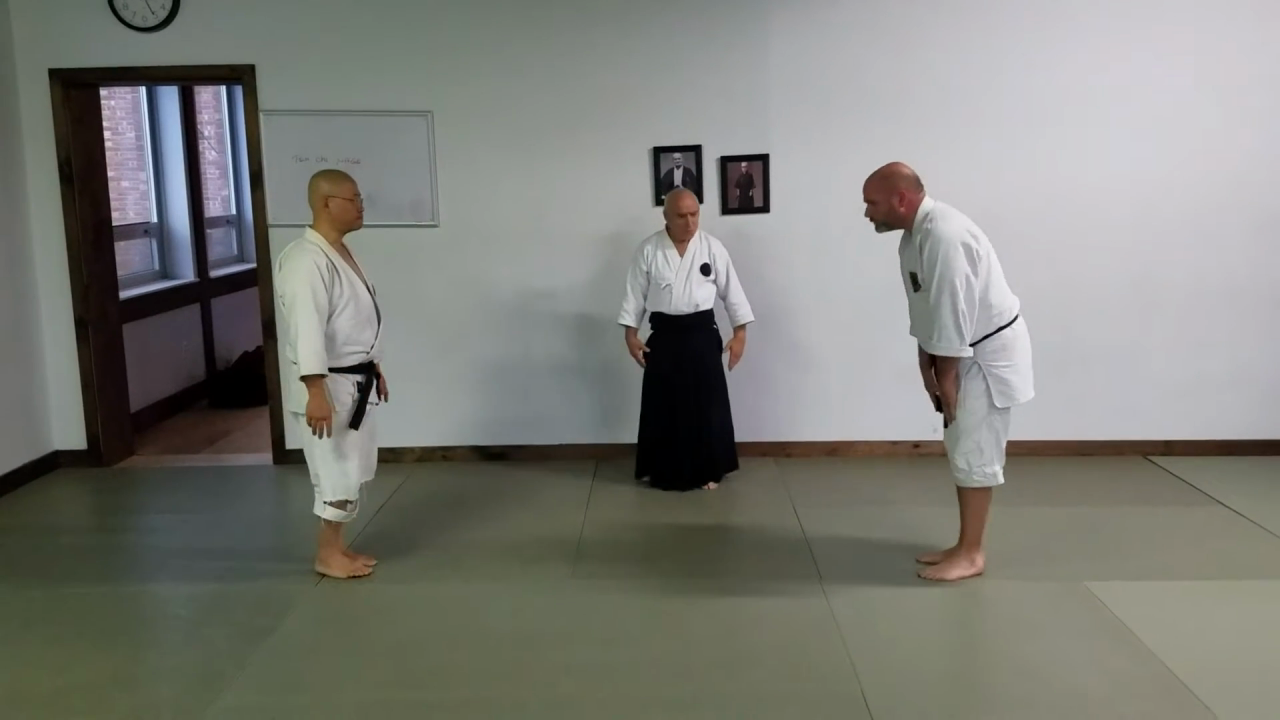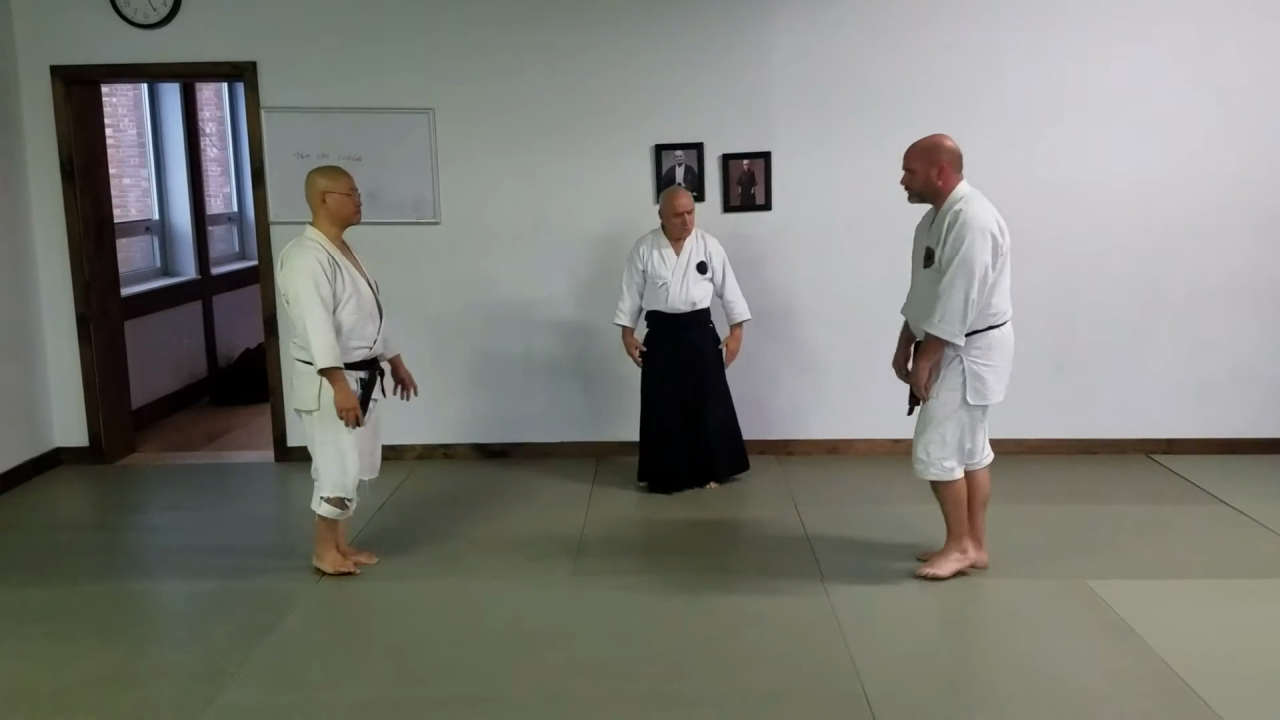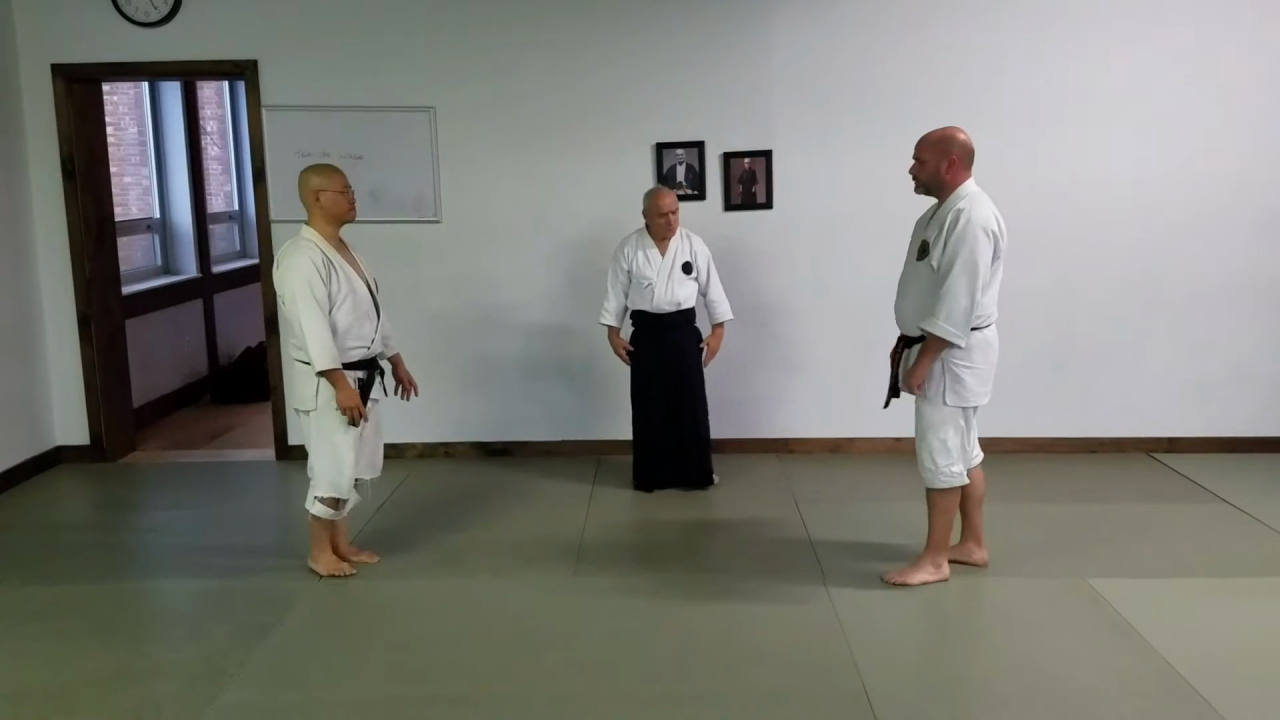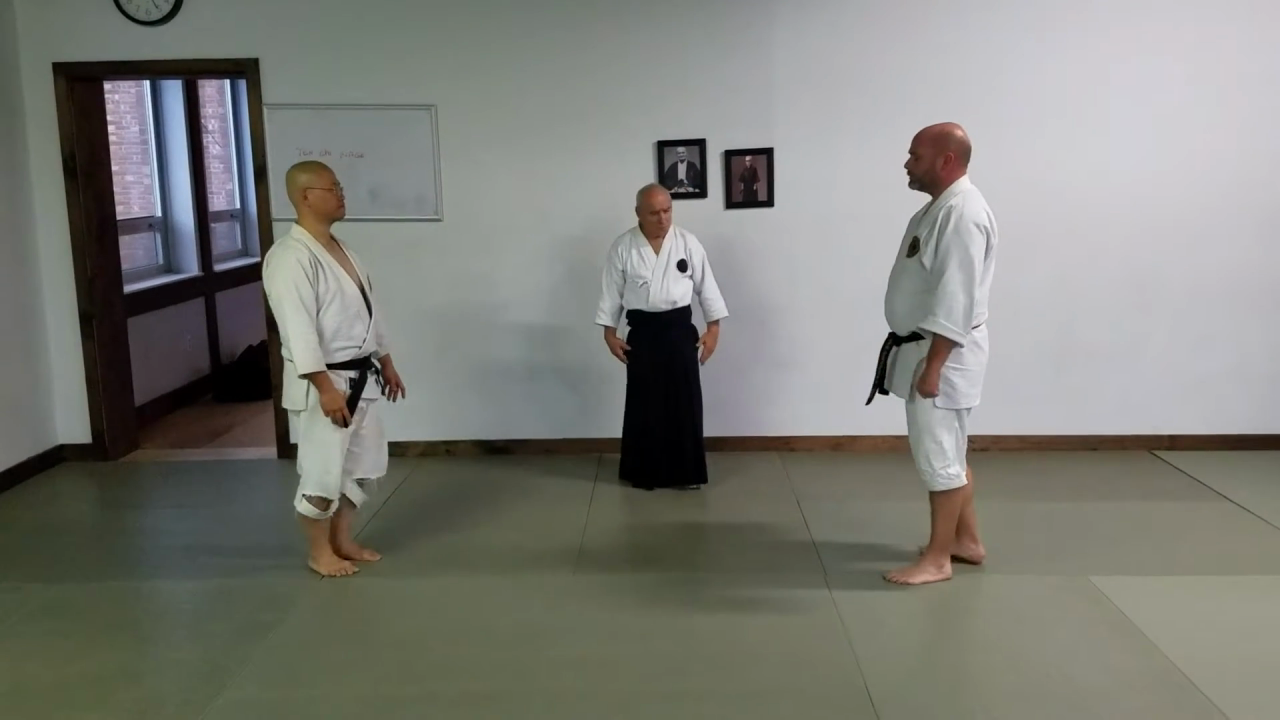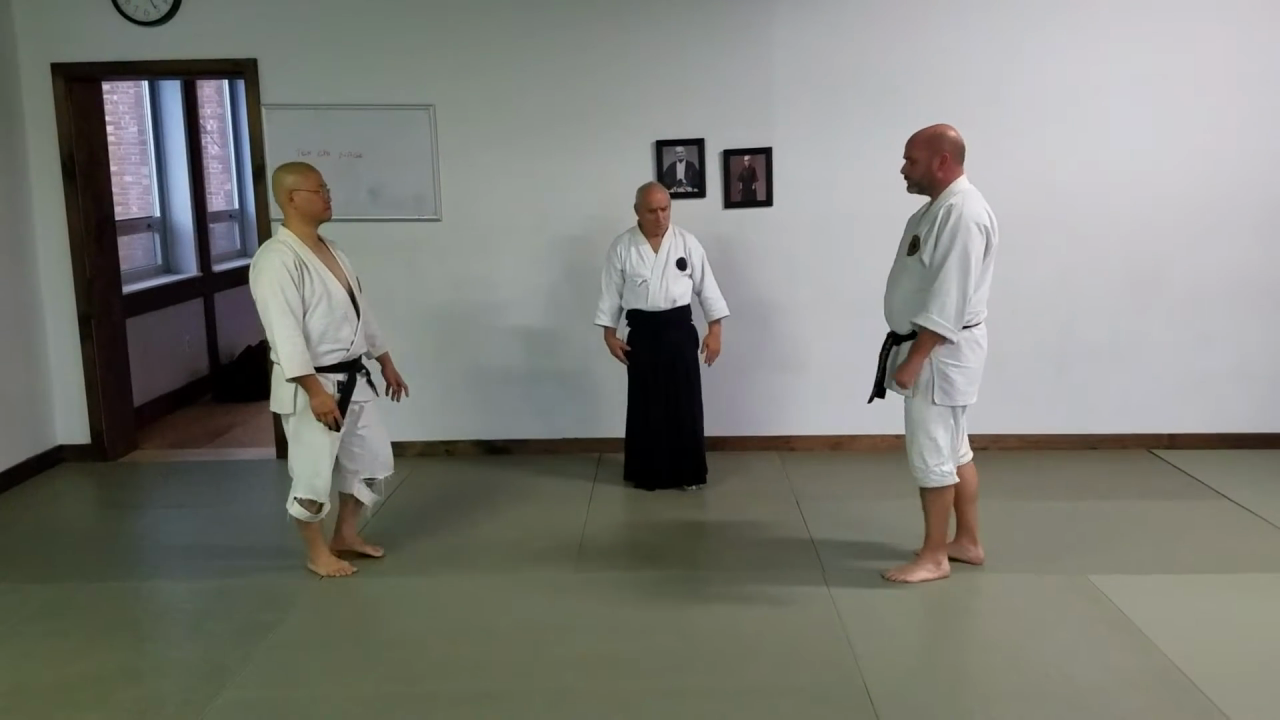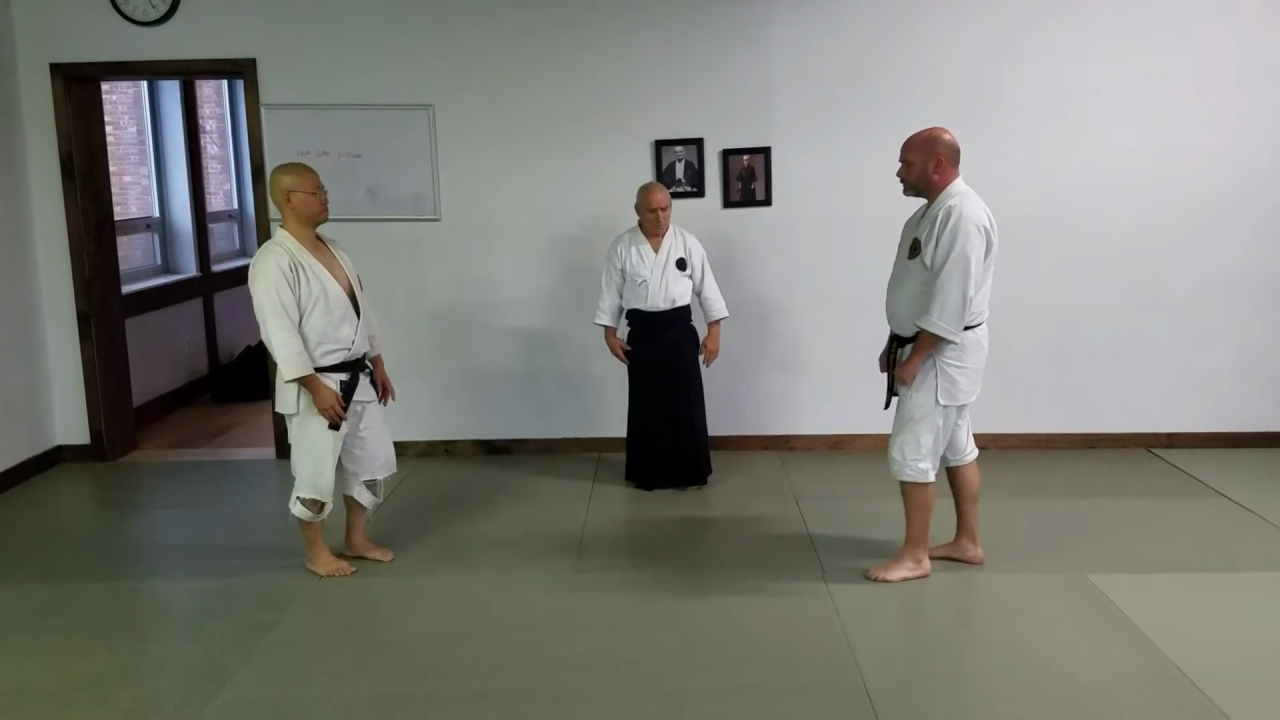
dt=0.3s
person 1, frame 1
left shoulder: (943, 235)
right shoulder: (916, 233)
left elbow: (952, 315)
right elbow: (925, 309)
left wrist: (945, 377)
right wrist: (927, 367)
left hip: (989, 354)
right hip: (970, 354)
left knee: (973, 455)
right knee: (965, 451)
left ankle: (970, 554)
right ankle: (966, 546)
person 1, frame 2
left shoulder: (970, 219)
right shoulder: (938, 214)
left elbow: (956, 302)
right elbow: (922, 291)
left wrist: (925, 360)
right wrist: (904, 346)
left hip: (970, 352)
right hip: (955, 350)
left knee: (934, 451)
right knee: (968, 449)
left ankle: (959, 545)
right ankle: (973, 545)
person 1, frame 3
left shoulder: (970, 216)
right shoulder: (944, 210)
left elbow: (957, 303)
left wrist: (922, 360)
right wrist: (906, 345)
left hip: (951, 354)
right hip: (937, 350)
left knee: (940, 456)
right knee: (962, 451)
left ankle: (934, 560)
right ankle: (972, 544)
person 1, frame 4
left shoulder: (962, 213)
right shoulder: (942, 207)
left elbow: (956, 301)
left wrist: (934, 366)
left hip: (942, 353)
right hip: (926, 347)
left knee: (939, 456)
right knee: (946, 451)
left ankle: (938, 559)
right ankle: (967, 540)
person 1, frame 5
left shoulder: (962, 212)
right shoulder: (938, 208)
left elbow: (947, 300)
left wrist: (913, 358)
right wrist: (902, 347)
left hip: (942, 351)
right hip: (926, 348)
left knee: (930, 454)
right knee: (952, 448)
left ankle: (934, 557)
right ankle: (967, 542)
person 1, frame 6
left shoulder: (962, 215)
right shoulder: (934, 210)
left elbow: (951, 302)
left wrist: (915, 358)
right wrist: (896, 346)
left hip: (942, 353)
right hip: (928, 348)
left knee: (911, 451)
right knee: (955, 446)
left ankle: (915, 554)
right ankle: (967, 542)
person 2, frame 1
left shoulder: (341, 253)
right shoulder: (306, 260)
right elbow: (307, 331)
left wrist: (376, 368)
right wrist: (317, 393)
left hip: (355, 380)
right hip: (327, 384)
left knee: (353, 469)
right knee: (337, 471)
left ankle: (337, 547)
right ankle: (327, 555)
person 2, frame 2
left shoulder: (342, 250)
right shoulder: (307, 256)
left elbow: (368, 315)
right elbow: (316, 327)
left wrist: (395, 362)
right wrist: (339, 386)
left hip: (361, 376)
right hip: (330, 381)
left knee: (356, 466)
right knee: (338, 468)
left ankle: (339, 543)
right ankle: (323, 550)
person 2, frame 3
left shoulder: (343, 249)
right shoulder: (302, 257)
left elbow: (371, 312)
right elbow: (313, 327)
left wrist: (396, 361)
right wrist: (340, 385)
left hip: (361, 375)
right hip: (327, 382)
left knee: (354, 466)
right knee: (332, 468)
left ankle: (339, 542)
right ankle: (319, 551)
person 2, frame 4
left shoulder: (338, 248)
right shoulder: (291, 257)
left elbow: (365, 310)
right elbow: (298, 329)
left wrist: (385, 362)
right wrist: (325, 387)
left hip: (358, 376)
right hip: (322, 382)
left knee: (361, 464)
right knee: (323, 469)
left ankle: (342, 540)
right ankle: (319, 551)
person 2, frame 5
left shoulder: (329, 249)
right shoulder: (277, 260)
left elbow: (358, 310)
right elbow: (284, 333)
left wrist: (386, 362)
right wrist: (315, 390)
left hip: (351, 378)
right hip: (311, 385)
left knee: (370, 458)
right knee: (314, 473)
left ankle: (346, 534)
right ankle: (317, 552)
person 2, frame 6
left shoulder: (332, 249)
right shoulder: (275, 261)
left elbow: (360, 310)
right elbow: (281, 334)
left wrist: (378, 365)
right wrist: (316, 388)
left hip: (356, 378)
right hip: (315, 384)
left knee: (372, 460)
right knee: (316, 472)
left ankle: (356, 539)
right ankle: (317, 552)
person 3, frame 1
left shoulder: (712, 247)
right shoulder: (648, 249)
left elbow: (731, 291)
right elbow: (635, 293)
left wrist: (739, 333)
right wrist: (631, 334)
left hip: (701, 334)
right hip: (663, 335)
left knee: (706, 405)
right knee: (660, 406)
left ankle: (706, 471)
right ankle: (659, 470)
person 3, frame 2
left shoulder: (708, 245)
right shoulder: (643, 248)
left elbow: (727, 288)
right elbow: (631, 292)
left wrist: (736, 331)
right wrist: (627, 333)
left hip: (699, 332)
right hip: (660, 334)
left knee: (707, 404)
right knee: (660, 408)
left ankle: (708, 470)
right ankle: (660, 474)
person 3, frame 3
left shoulder: (693, 244)
right shoulder: (629, 248)
left elbow: (711, 288)
right elbow: (617, 292)
left wrist: (717, 330)
right wrist: (613, 333)
left hip: (683, 332)
right hip: (646, 334)
left knee: (690, 403)
right knee: (648, 407)
left ankle: (695, 471)
right ankle: (650, 473)
person 3, frame 4
left shoulder: (687, 243)
right shoulder: (622, 247)
left elbow: (706, 286)
right elbow: (612, 292)
left wrist: (713, 328)
right wrist: (610, 333)
left hip: (679, 330)
right hip: (642, 333)
left knee: (685, 402)
right knee: (643, 405)
left ankle: (687, 471)
right ankle: (646, 471)
person 3, frame 5
left shoulder: (686, 242)
right shoulder: (621, 247)
left elbow: (706, 286)
right elbow: (611, 293)
left wrist: (715, 329)
right wrist: (610, 334)
left hip: (679, 330)
right hip: (642, 333)
left knee: (685, 403)
right knee: (645, 406)
left ankle: (688, 471)
right ankle: (647, 472)
person 3, frame 6
left shoulder: (687, 242)
right shoulder: (622, 246)
left elbow: (706, 287)
right elbow: (611, 292)
left wrist: (714, 331)
right wrist: (610, 334)
left hip: (679, 331)
right hip: (642, 334)
left knee: (687, 403)
right knee: (645, 405)
left ankle: (689, 471)
right ankle: (647, 472)
